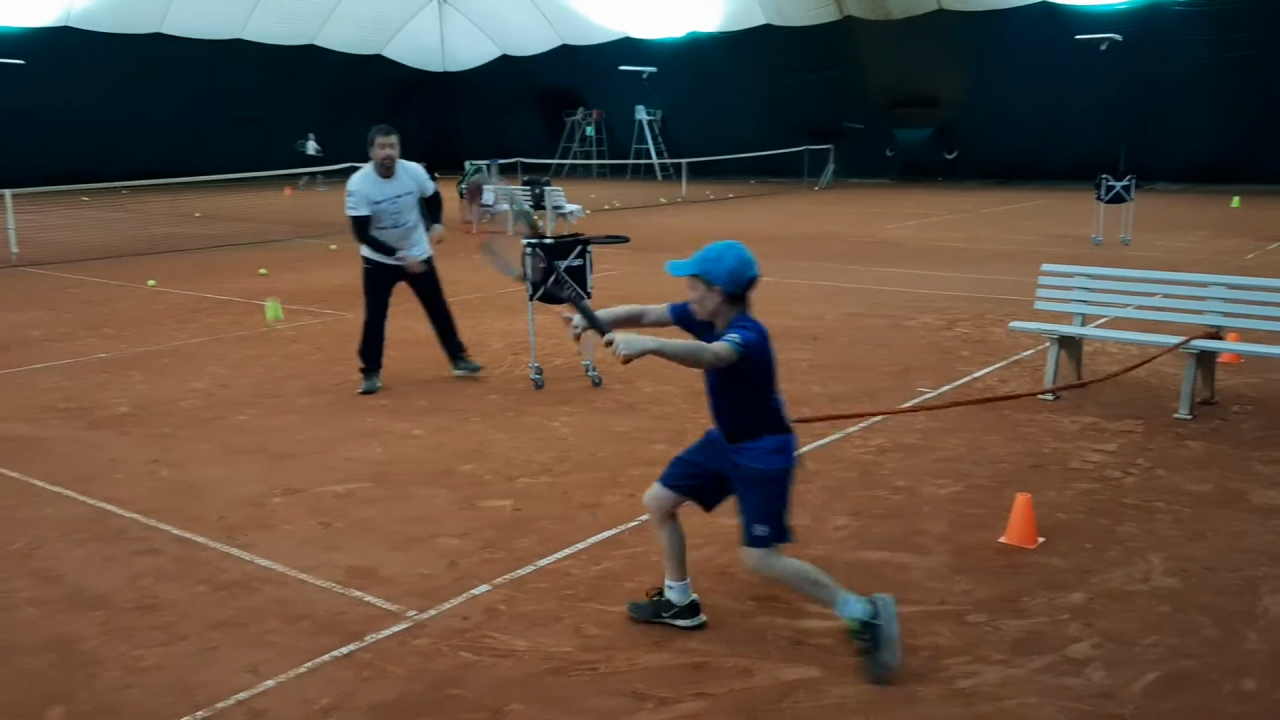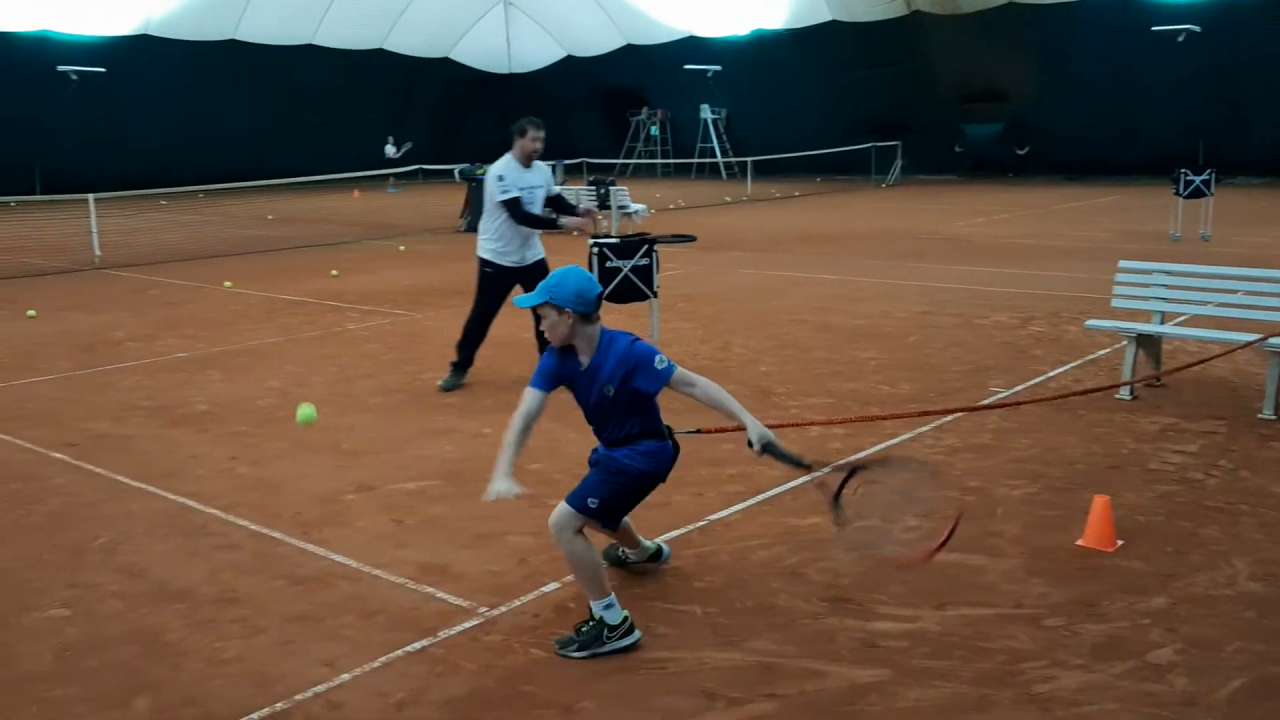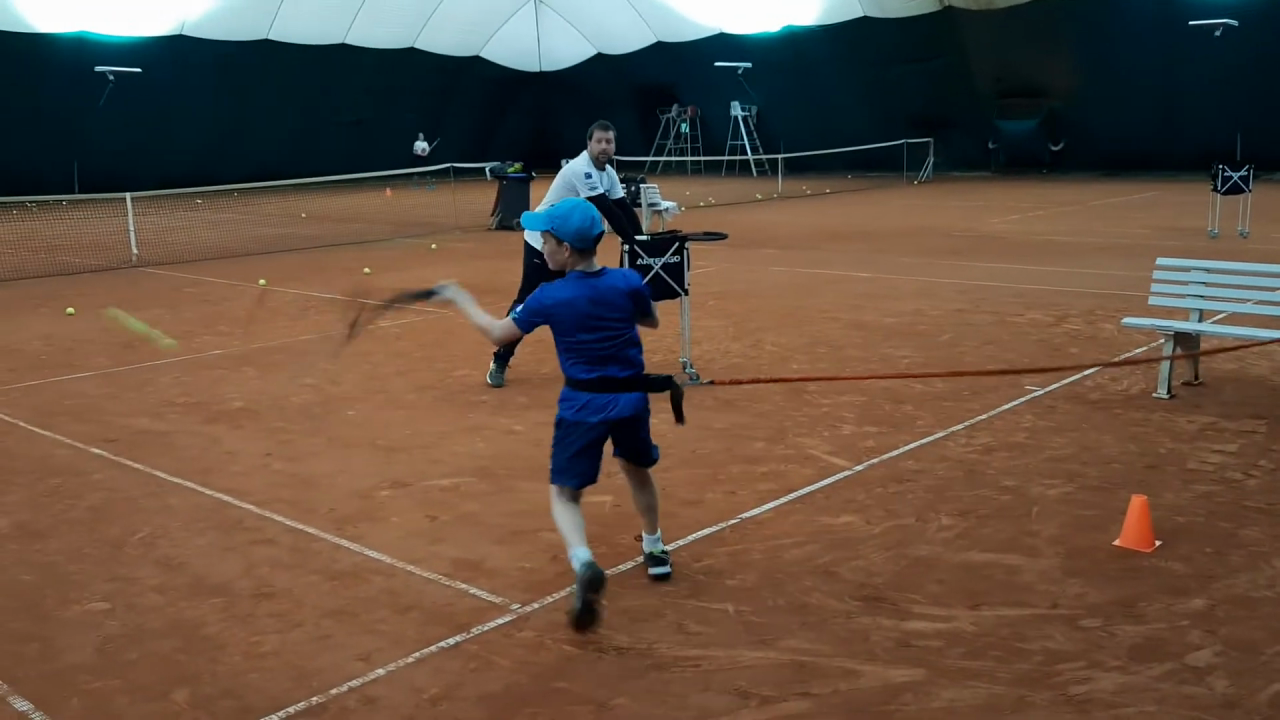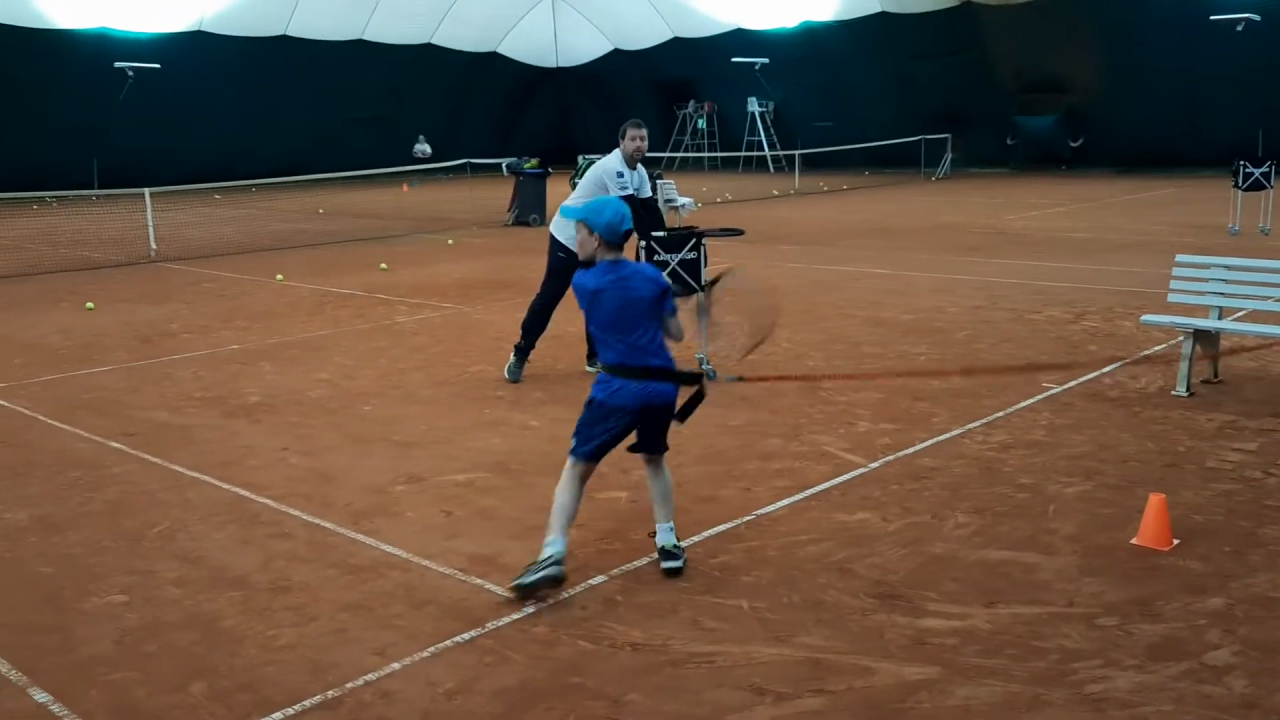
dt=0.4s
person 1, frame 1
left shoulder: (746, 335)
right shoulder: (700, 315)
left elbow: (708, 354)
right elbow: (644, 314)
left wrist: (642, 345)
right wrist: (593, 318)
left hip: (763, 453)
right hip: (723, 442)
left knee: (761, 562)
right knee: (657, 503)
left ankle: (864, 614)
right ankle: (679, 600)
person 1, frame 2
left shoulder: (628, 352)
right shoulder: (558, 360)
left elbow: (691, 383)
right elbow: (525, 412)
left wrist: (748, 419)
right wrist: (502, 472)
left hip: (642, 456)
right hip: (615, 451)
left knee: (563, 524)
right knee: (598, 508)
left ankle: (613, 622)
right ankle: (639, 553)
person 1, frame 3
left shoulder: (551, 296)
right shoulder: (630, 281)
left elbow: (499, 333)
right elbow: (652, 320)
left wrist: (459, 298)
left hip: (584, 406)
right hip: (632, 397)
left knee: (564, 496)
right knee: (638, 471)
left ankle: (585, 567)
right ankle: (655, 550)
person 1, frame 4
left shoulder: (585, 283)
right shoulder: (652, 277)
right elbow: (676, 334)
left hip: (617, 389)
right hip: (662, 387)
left knee: (575, 471)
right knee: (653, 458)
left ankle: (550, 559)
right ankle: (668, 544)
person 2, frame 1
left shoulder: (415, 172)
right shoulder: (357, 184)
left elbow: (433, 198)
right elbow: (362, 234)
left wrist: (436, 223)
right wrist: (398, 253)
left hip: (418, 254)
right hip: (379, 259)
left knee: (438, 307)
right knee: (375, 315)
left ankle: (458, 357)
right ankle: (371, 371)
person 2, frame 2
left shoulder: (543, 170)
right shoulder: (500, 172)
left elbow: (555, 200)
right elbow: (519, 214)
left wrist: (578, 211)
right wrist: (561, 222)
left hip: (531, 255)
right hip: (497, 257)
right knee: (483, 314)
right ankle: (459, 369)
person 2, frame 3
left shoulder: (608, 173)
right shoulder: (581, 170)
left elbow: (624, 210)
right elbow: (608, 211)
right wrist: (634, 242)
right hip: (543, 243)
right knee: (527, 304)
right ankle: (500, 361)
person 2, frame 4
left shoulder: (639, 172)
right shoulder: (613, 168)
left elbow: (651, 209)
right elbow: (635, 212)
right hip: (568, 239)
right knee: (548, 298)
left ankle: (595, 357)
right ankle: (520, 355)
